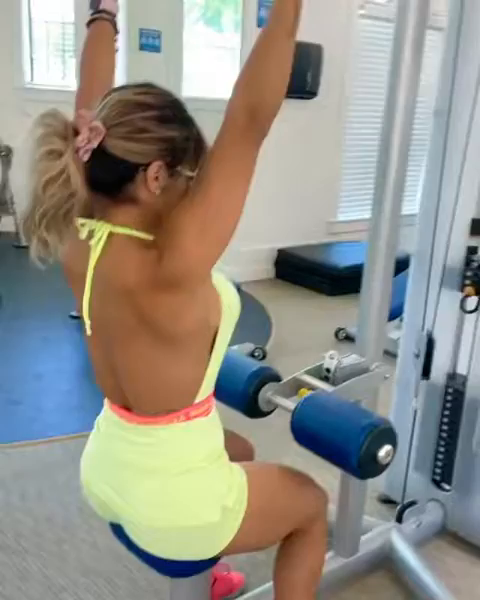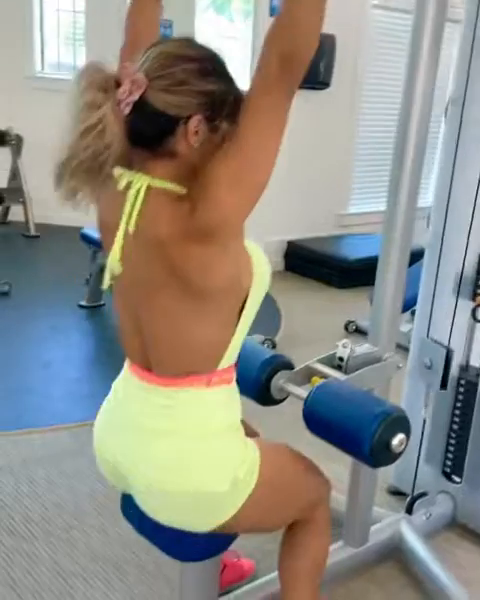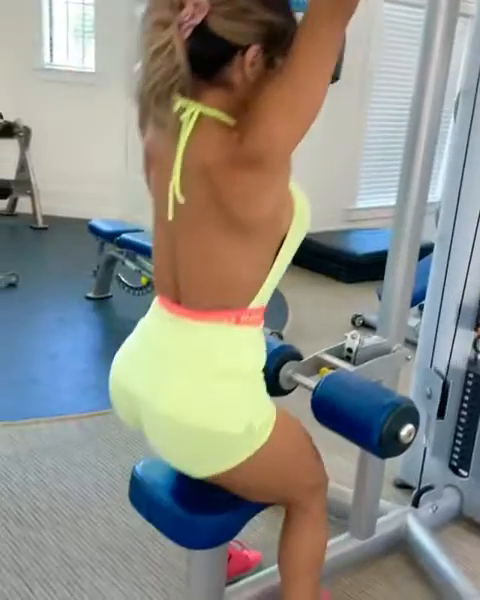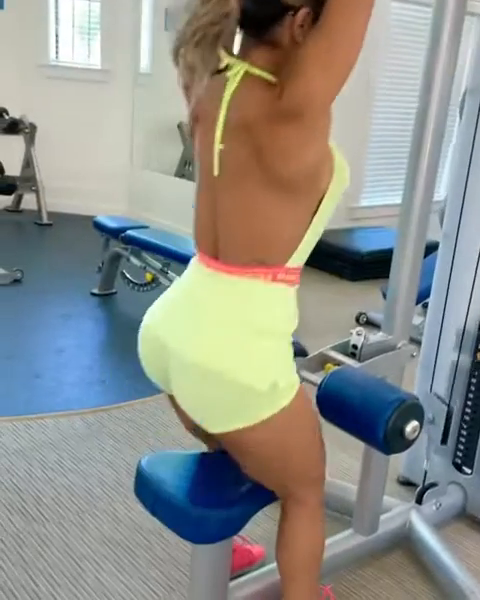
dt=0.2s
person 1, frame 1
left shoulder: (79, 237)
right shoulder: (167, 270)
left elbow: (94, 120)
right elbow: (252, 119)
left hip: (105, 474)
right hip: (173, 504)
left knee: (238, 454)
right knee: (310, 505)
person 1, frame 2
left shoulder: (114, 190)
right shoulder: (201, 225)
left elbow: (134, 85)
right elbow: (283, 70)
left hip: (115, 434)
right hip: (180, 471)
left knee: (253, 446)
right knee: (312, 497)
person 1, frame 3
left shoulder: (165, 123)
right shoulder: (251, 151)
left hip: (136, 372)
right hip: (200, 399)
left knee: (220, 461)
right knee: (308, 493)
person 1, frame 4
left shoulder: (207, 87)
right shoulder: (290, 110)
left hip: (168, 325)
right hip: (233, 354)
left knee: (229, 450)
right knee: (304, 494)
